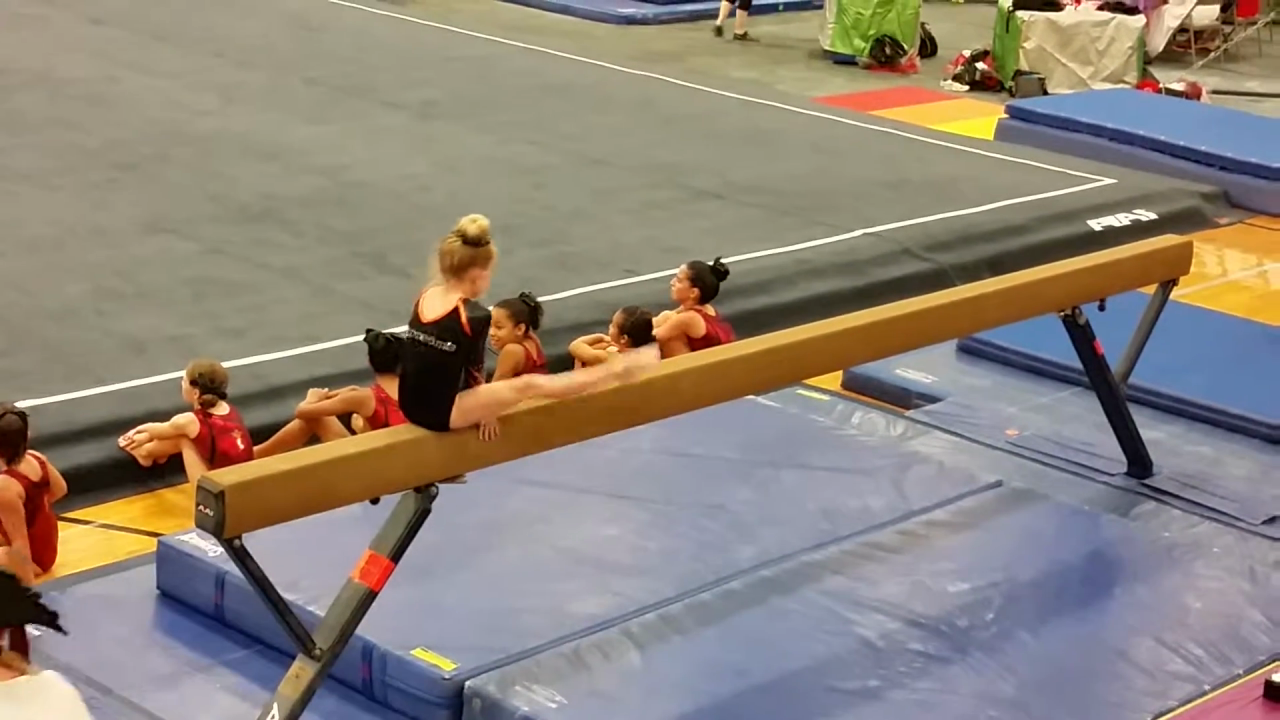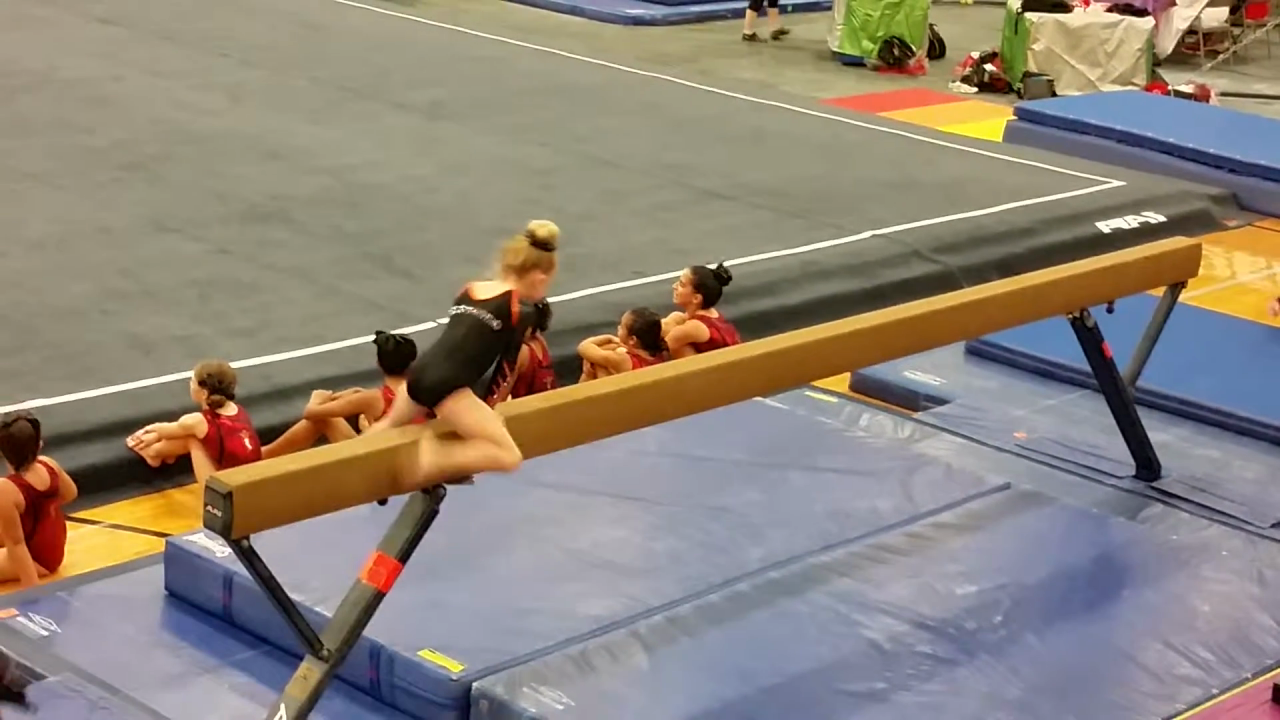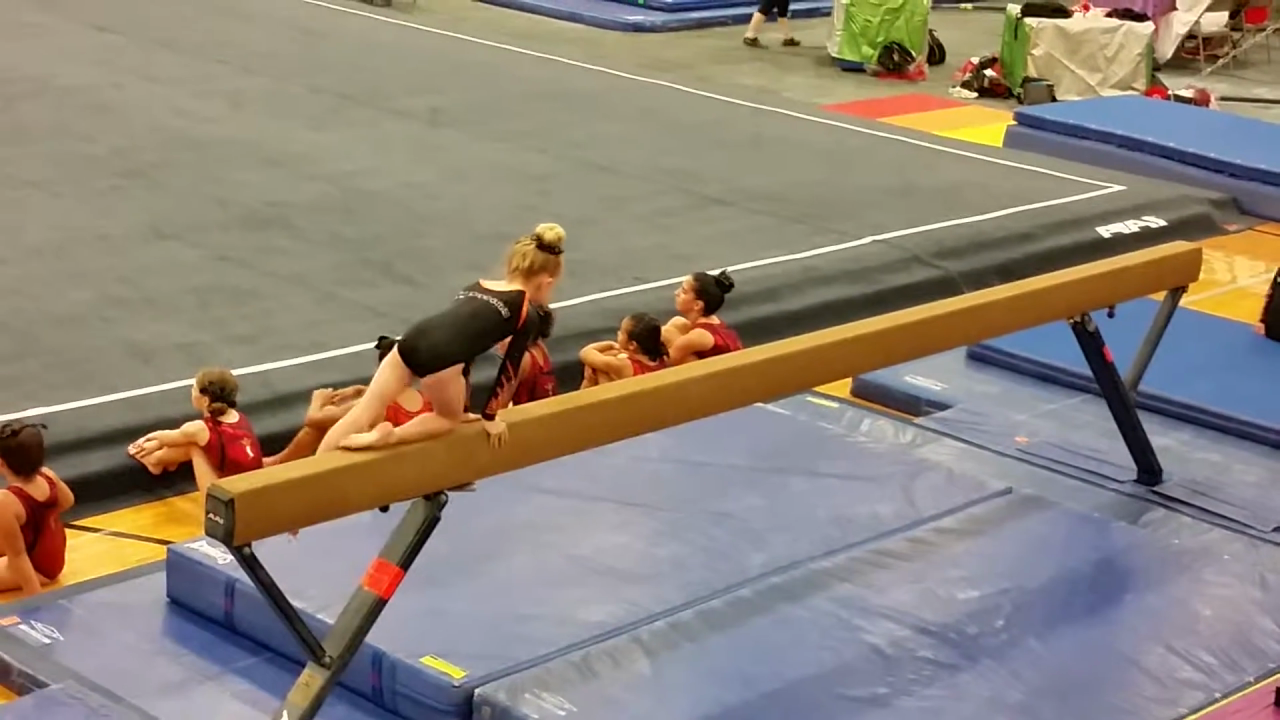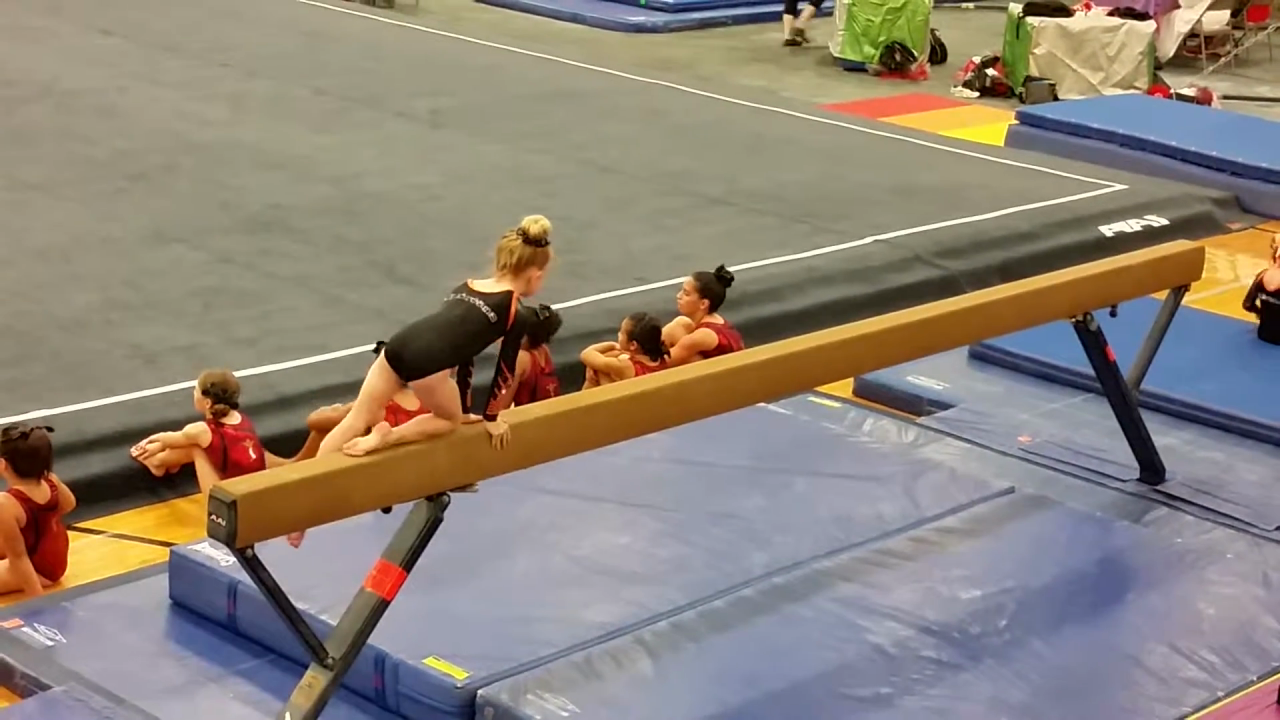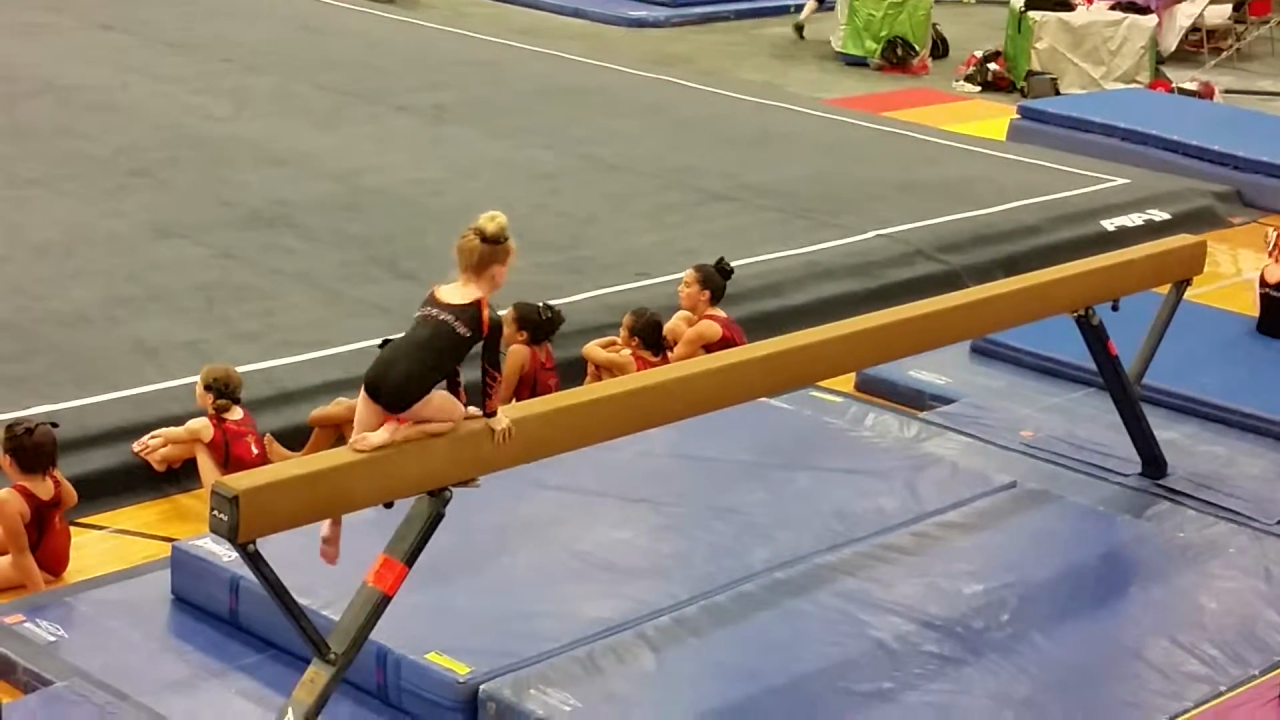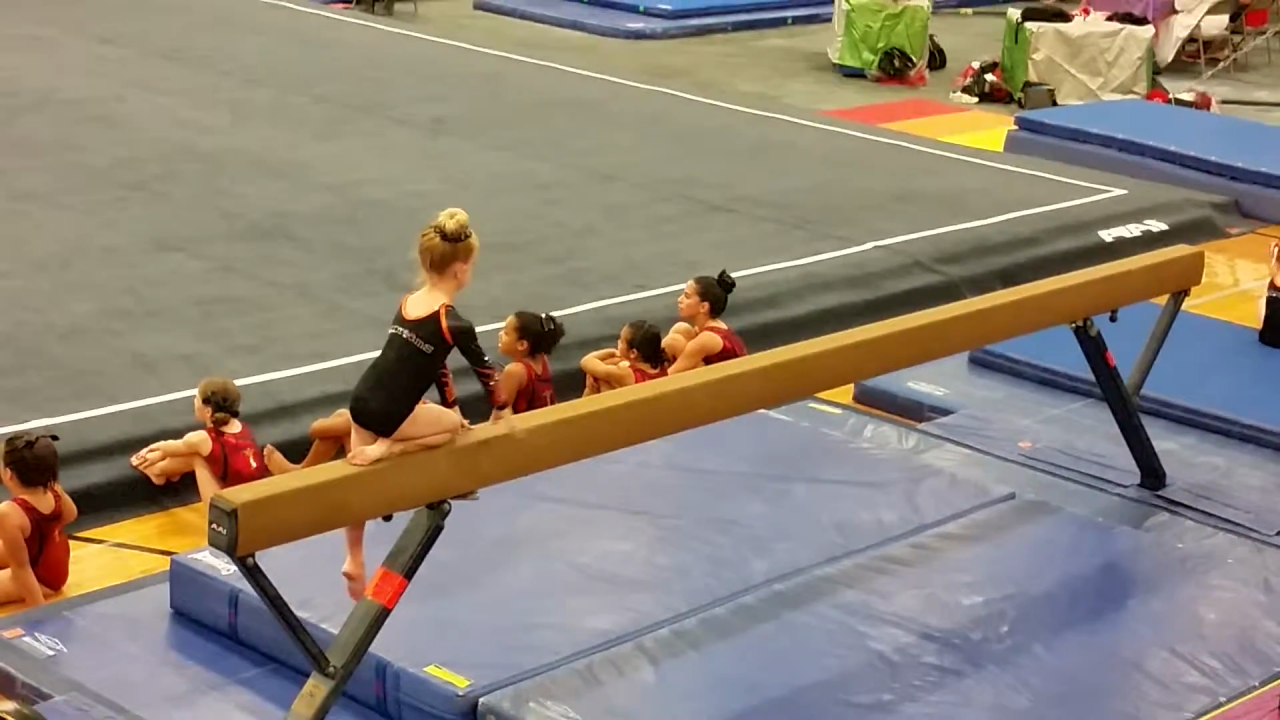
dt=0.4s
person 1, frame 1
left shoulder: (423, 299)
right shoulder: (476, 316)
right elbow: (474, 371)
right wrist: (483, 412)
left hip: (410, 408)
right hip: (439, 412)
right knee: (530, 385)
right ankle: (619, 369)
person 1, frame 2
left shoulder: (468, 291)
right shoulder: (519, 311)
right elbow: (504, 370)
right wrist: (486, 405)
left hip: (422, 373)
right hip: (447, 387)
left knee: (390, 424)
right knee: (509, 458)
right ankle: (434, 461)
person 1, frame 3
left shoulder: (475, 287)
right shoulder: (526, 317)
right elbow: (509, 372)
left wrist: (461, 409)
right wrist: (490, 417)
left hip: (412, 340)
right hip: (439, 357)
left knee: (363, 412)
right knee: (449, 418)
right ankle: (388, 436)
person 1, frame 4
left shoulder: (467, 287)
right shoulder: (517, 316)
right elbow: (504, 372)
left wrist: (464, 409)
right wrist: (491, 419)
left hip: (399, 345)
right hip: (425, 362)
left knee: (355, 420)
right knee: (450, 419)
right ankle: (386, 436)
person 1, frame 5
left shoulder: (437, 295)
right shoulder: (489, 320)
right elbow: (491, 372)
left wrist: (460, 403)
right wrist: (492, 416)
left hip: (378, 375)
right hip: (408, 392)
left knee: (357, 449)
right knee: (454, 415)
left ankle: (333, 528)
right ankle: (391, 435)
person 1, frame 6
left shoulder: (408, 302)
right shoulder: (455, 324)
right elbow: (485, 369)
left wrist: (449, 402)
right wrist: (500, 407)
left hip: (362, 400)
right hip: (388, 414)
right knee: (445, 428)
left ankle: (353, 560)
right ankle: (378, 450)
